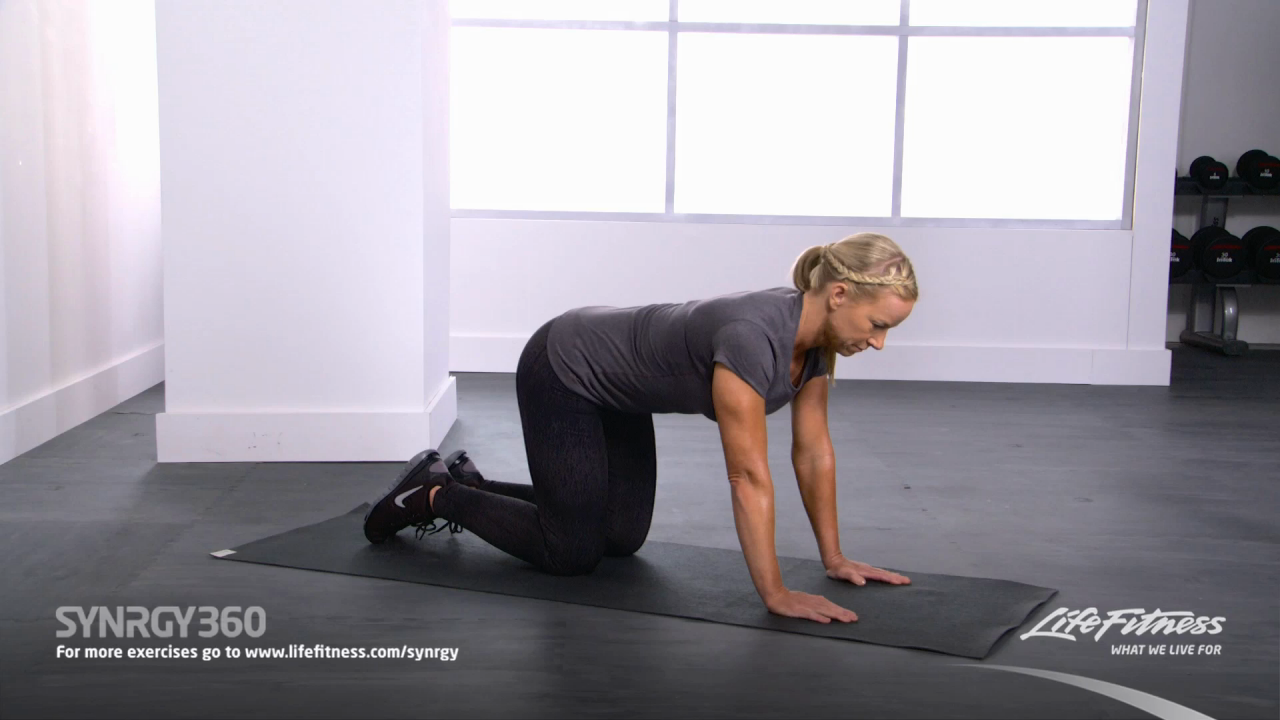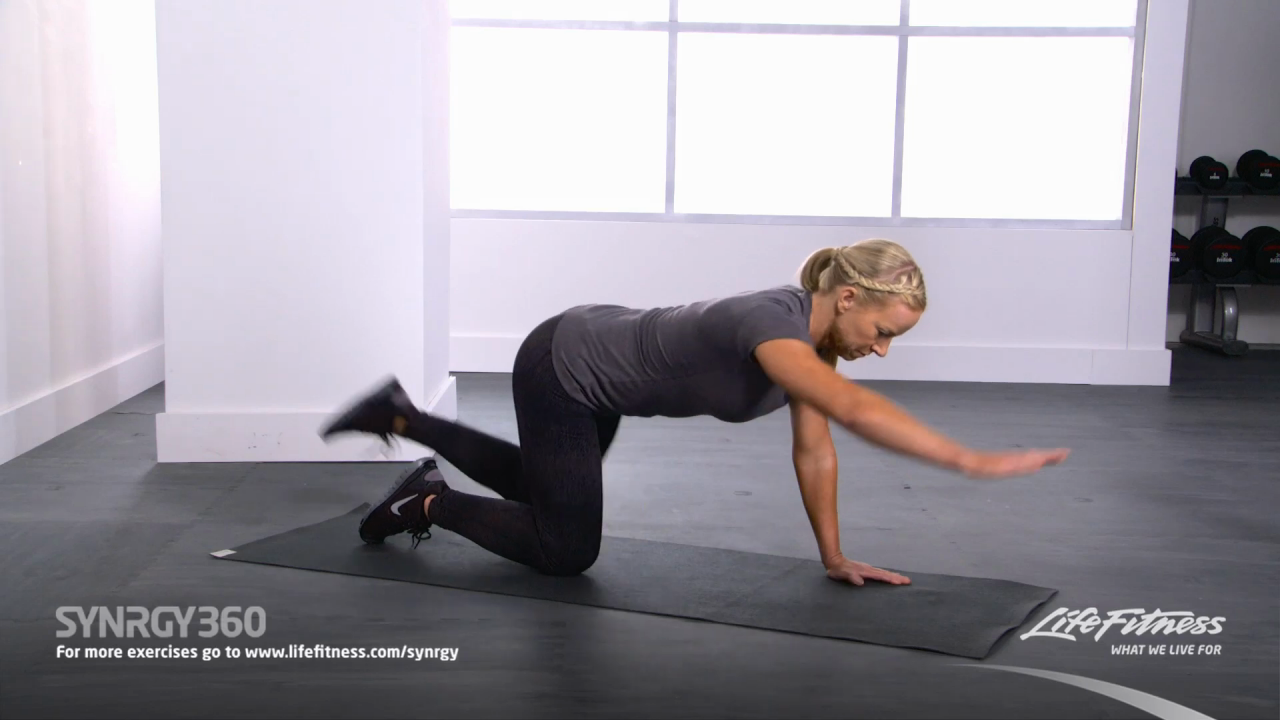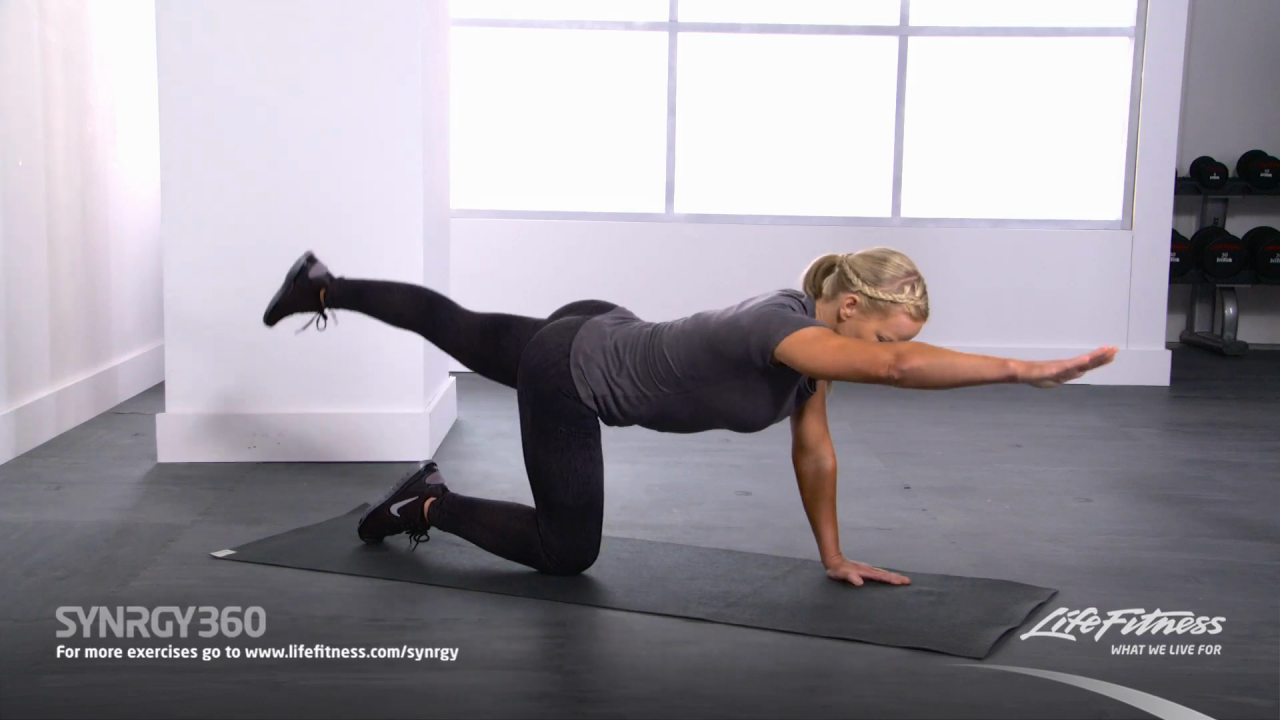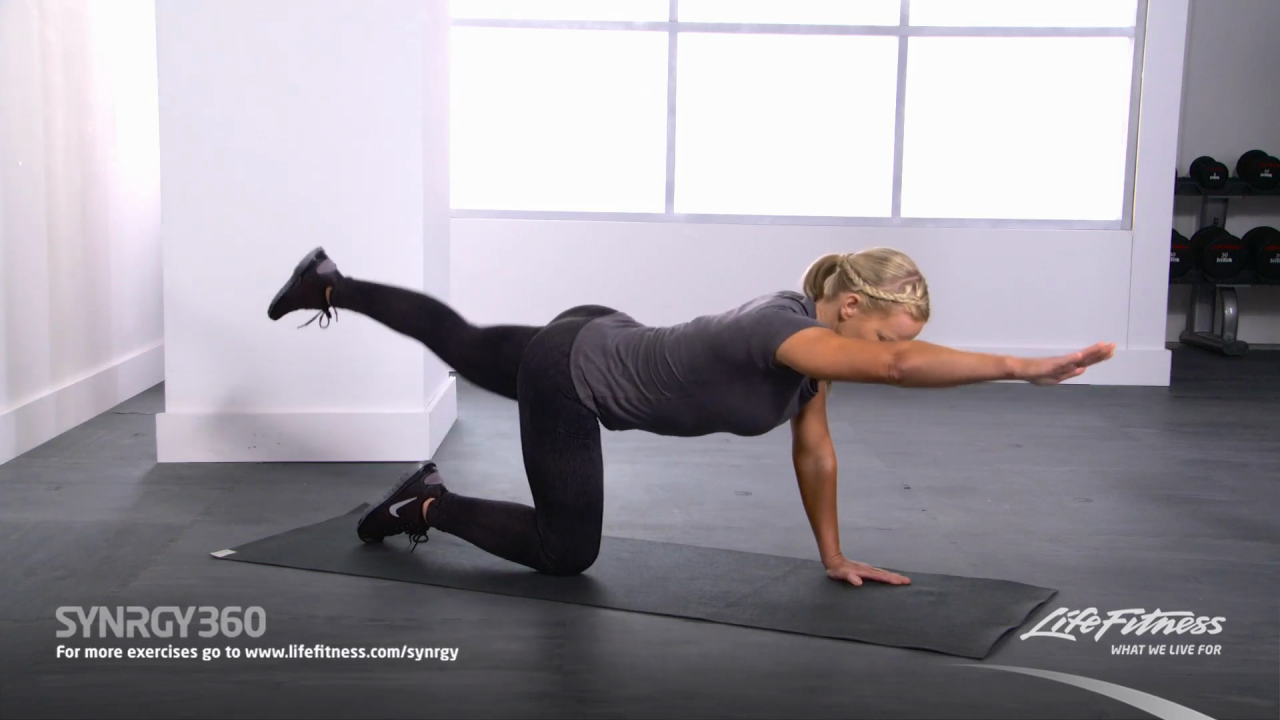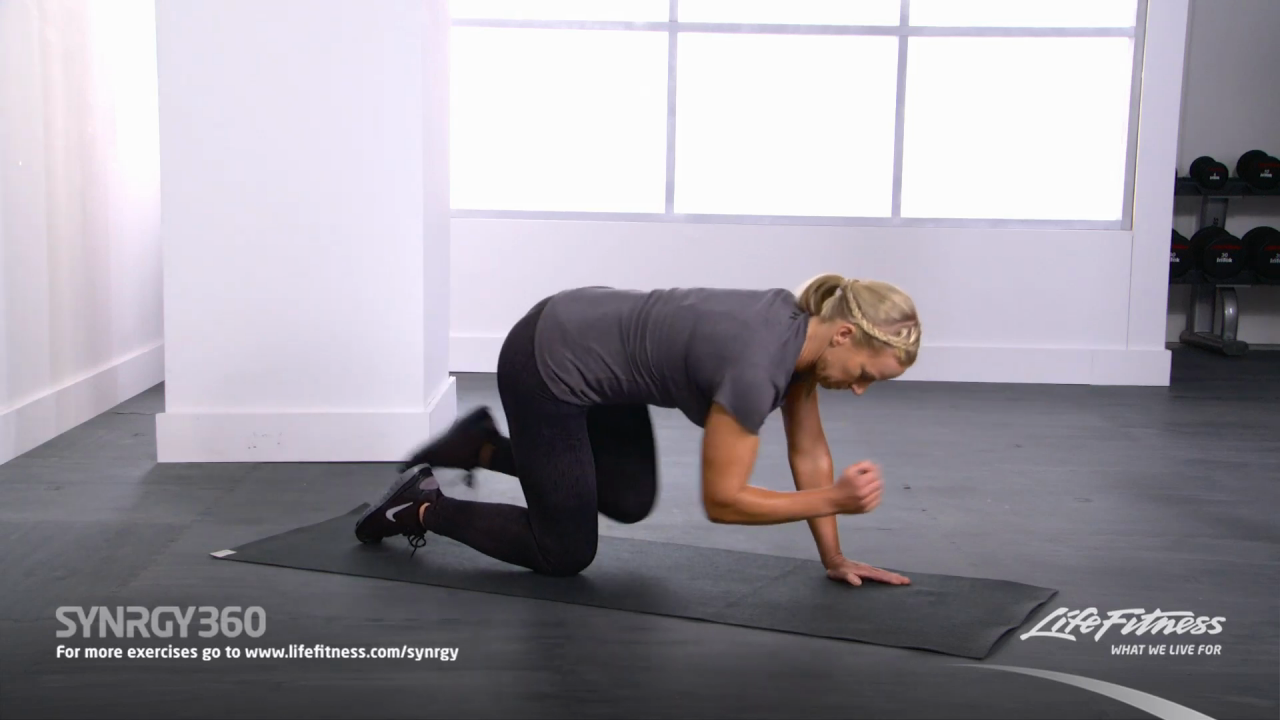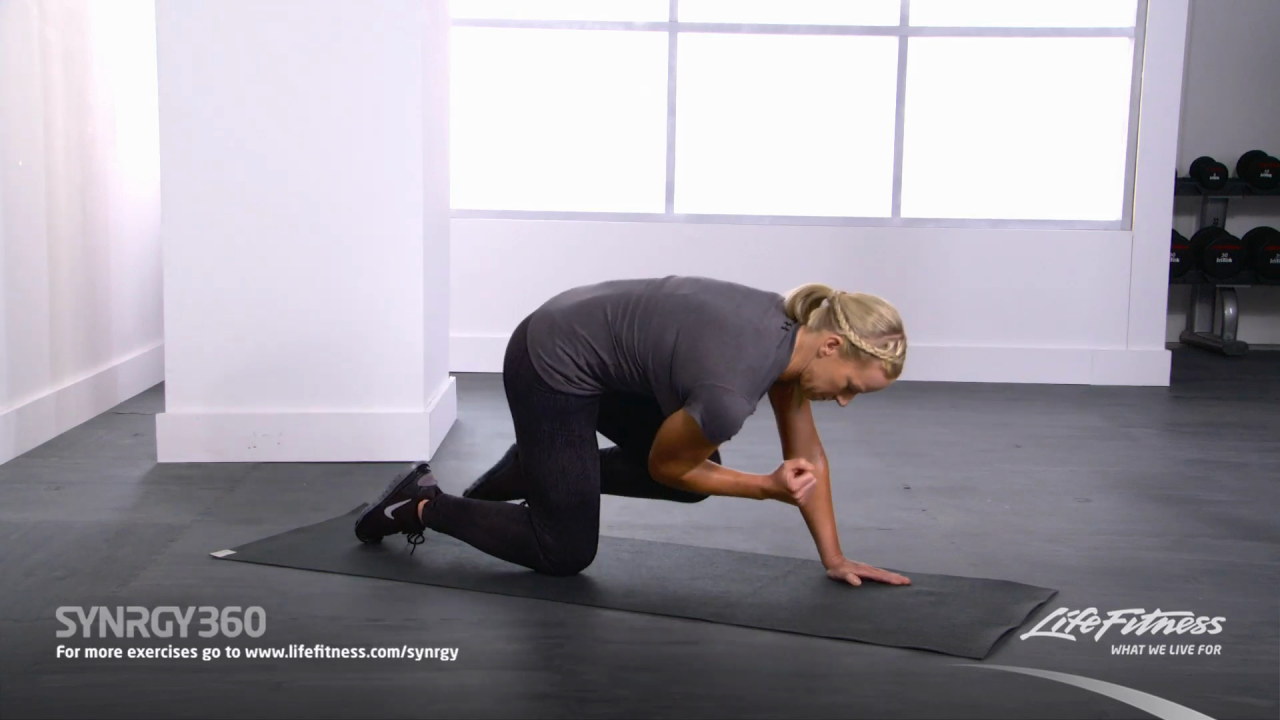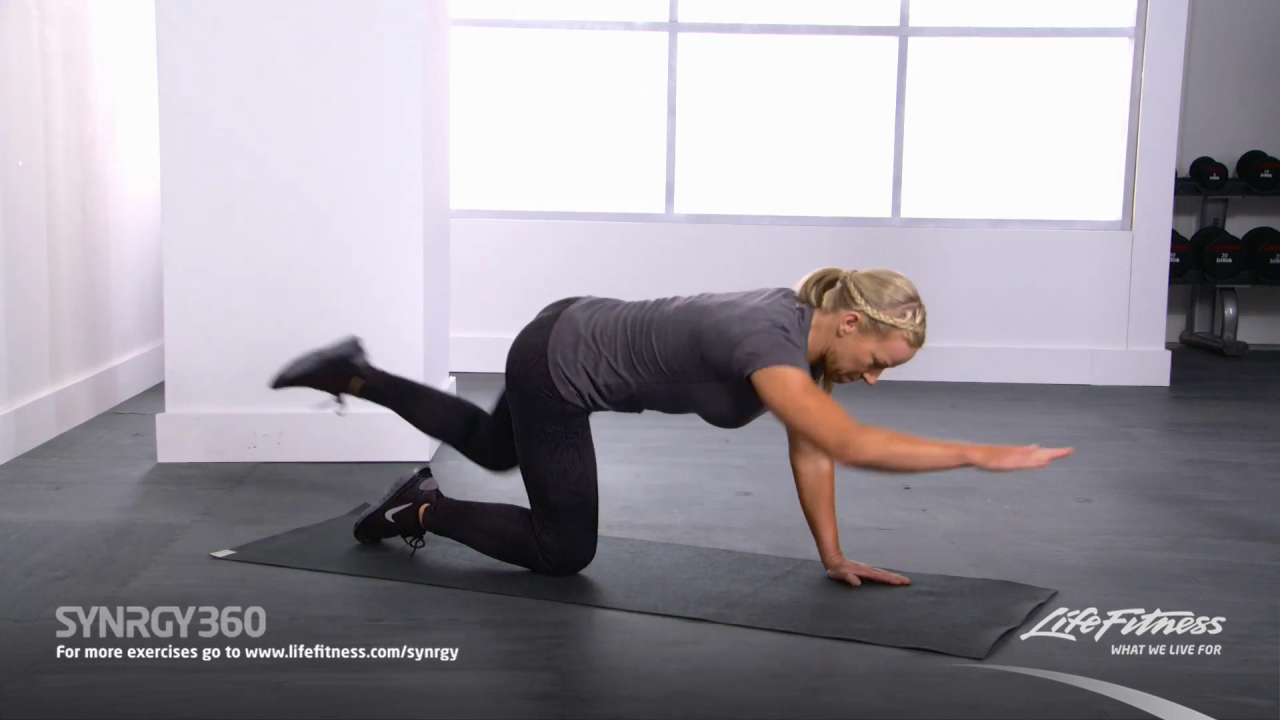
dt=0.4s
person 1, frame 1
left shoulder: (817, 332)
right shoulder: (754, 336)
left elbow: (813, 450)
right elbow: (749, 476)
left wrist: (835, 556)
right wrist: (775, 595)
left hip: (612, 384)
right hip: (560, 372)
left knee: (621, 538)
right knee: (572, 552)
left ankle: (470, 485)
right ankle: (432, 495)
person 1, frame 2
left shoulder: (818, 326)
right shoulder: (775, 326)
left elbow: (814, 450)
right elbow: (856, 412)
left wrist: (835, 557)
right wrist: (977, 461)
left hip: (602, 354)
right hip: (558, 371)
left knee: (524, 481)
right knee: (569, 550)
left ankle: (395, 415)
right ankle: (429, 502)
person 1, frame 3
left shoulder: (813, 324)
right shoulder: (787, 331)
left elbow: (814, 451)
right elbow: (900, 368)
left wrist: (833, 556)
right wrist: (1029, 370)
left hip: (601, 340)
right hip: (568, 375)
left knee: (457, 330)
right knee: (567, 550)
left ankle: (322, 286)
right ankle: (430, 503)
person 1, frame 4
left shoulder: (815, 323)
right shoulder: (786, 332)
left elbow: (813, 450)
right elbow: (892, 372)
left wrist: (835, 557)
right wrist: (1028, 367)
left hip: (599, 342)
right hip: (568, 376)
left knee: (468, 350)
right knee: (568, 551)
left ankle: (334, 286)
right ankle: (426, 504)
person 1, frame 5
left shoulder: (802, 325)
right shoulder: (755, 369)
left elbow: (810, 452)
right elbow: (723, 501)
left wrist: (836, 557)
right wrist: (836, 505)
left hip: (591, 344)
right hip: (547, 368)
left knee: (630, 501)
right knee: (565, 552)
left ankle: (483, 443)
right ankle: (420, 508)
person 1, frame 6
left shoulder: (794, 330)
right shoulder: (732, 384)
left elbow: (804, 453)
right elbow: (668, 466)
left wrist: (834, 556)
right wrist: (772, 488)
left hip: (599, 349)
right hip: (550, 364)
left knee: (701, 469)
right knee: (566, 553)
left ankle: (538, 464)
right ankle: (420, 504)
person 1, frame 7
left shoulder: (810, 324)
right shoulder: (769, 344)
left elbow: (810, 455)
right elbow: (852, 444)
left wrist: (835, 557)
right wrist: (982, 454)
left hip: (588, 335)
right hip: (554, 369)
left knee: (494, 449)
right knee: (564, 550)
left ankle: (355, 372)
right ankle: (422, 507)
